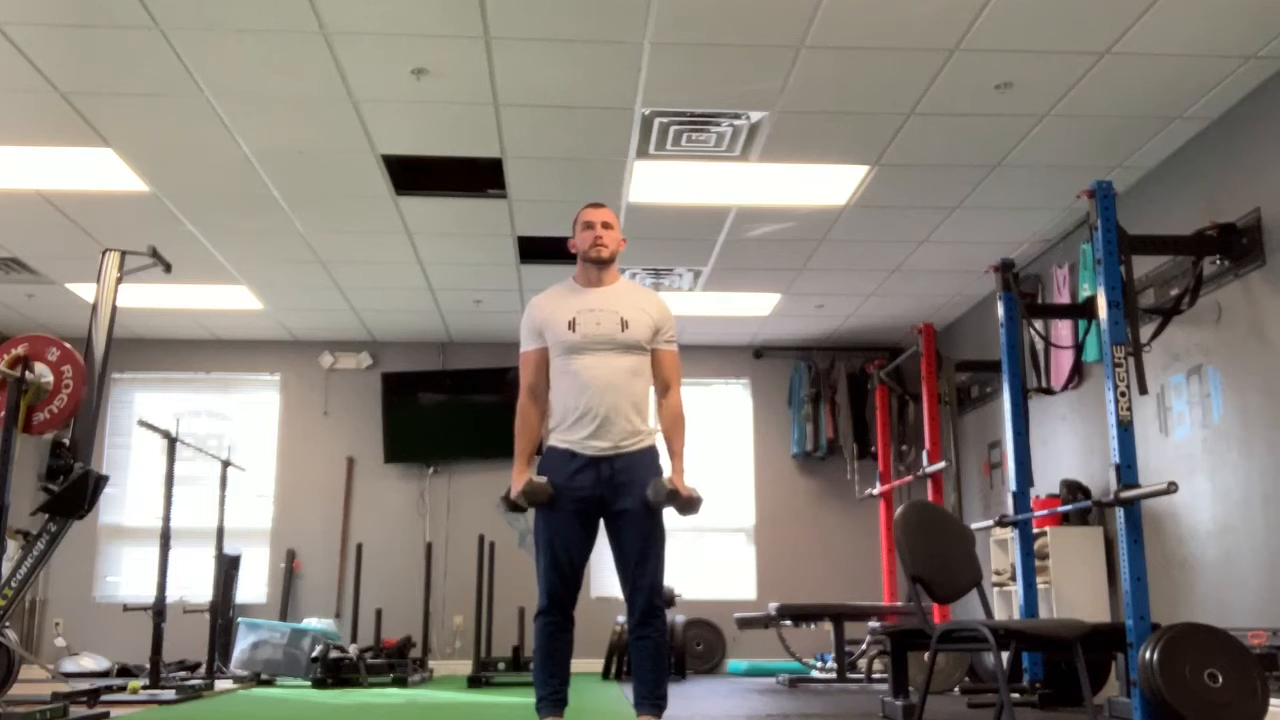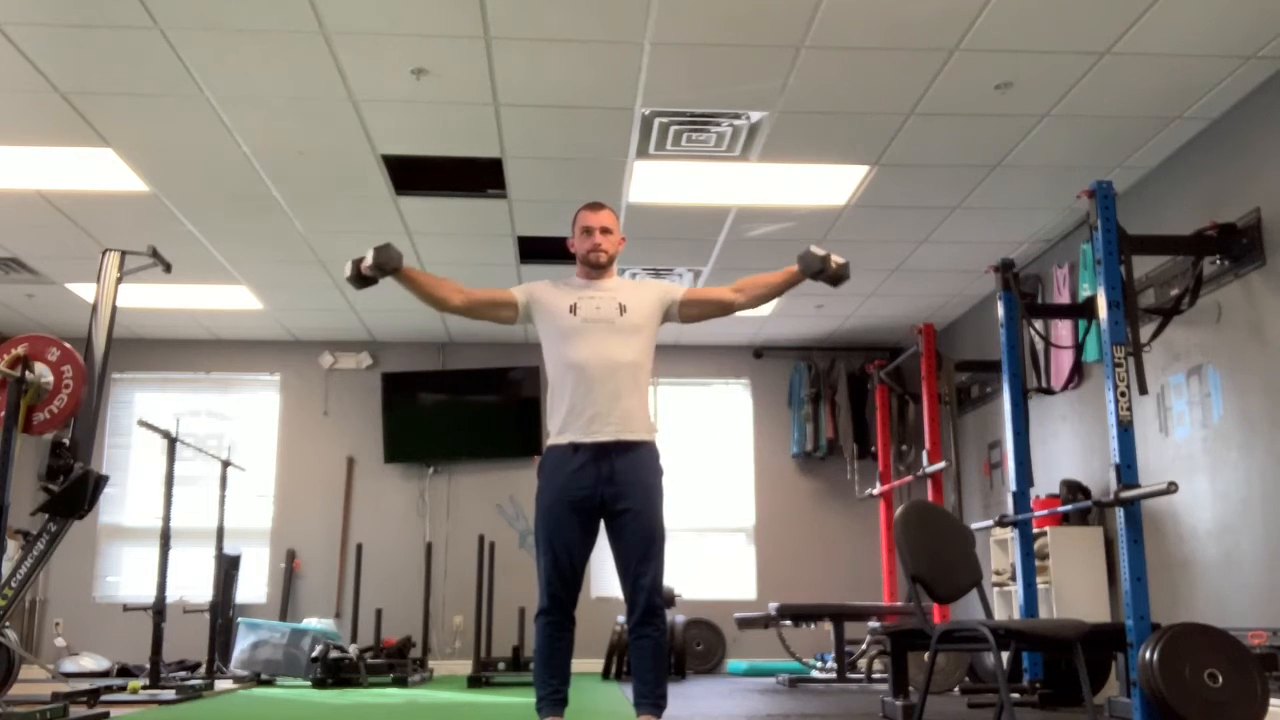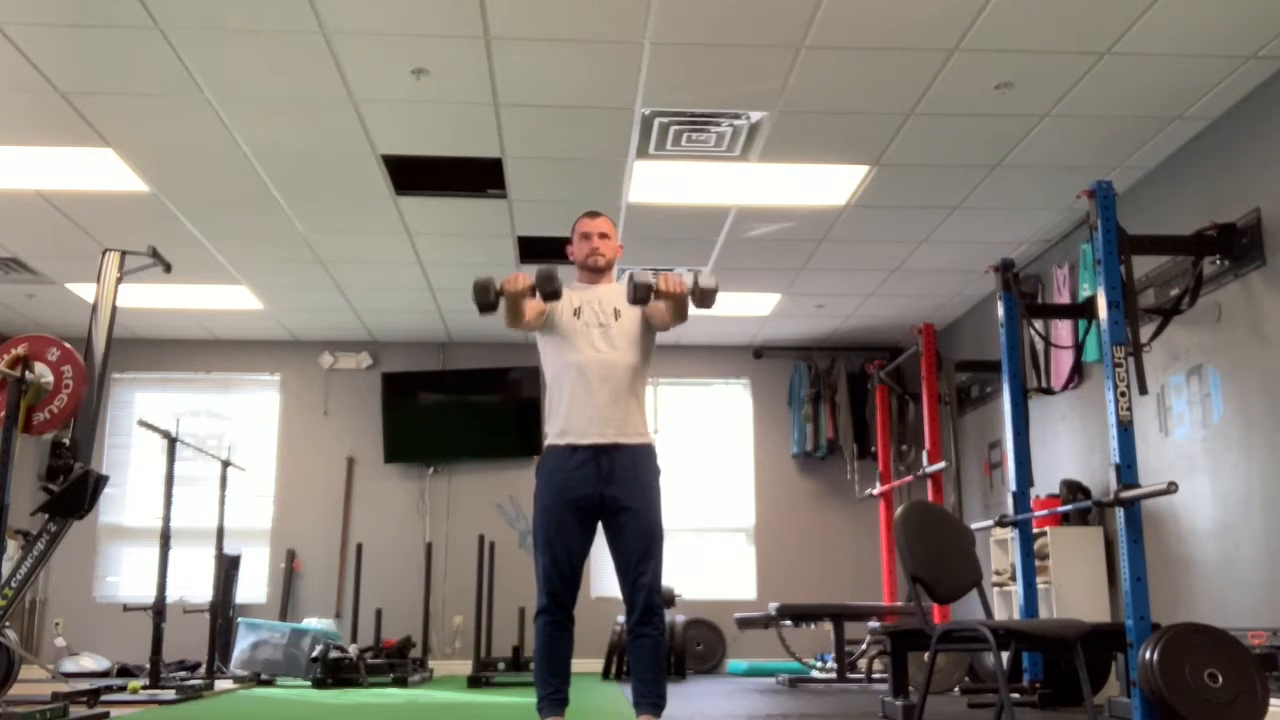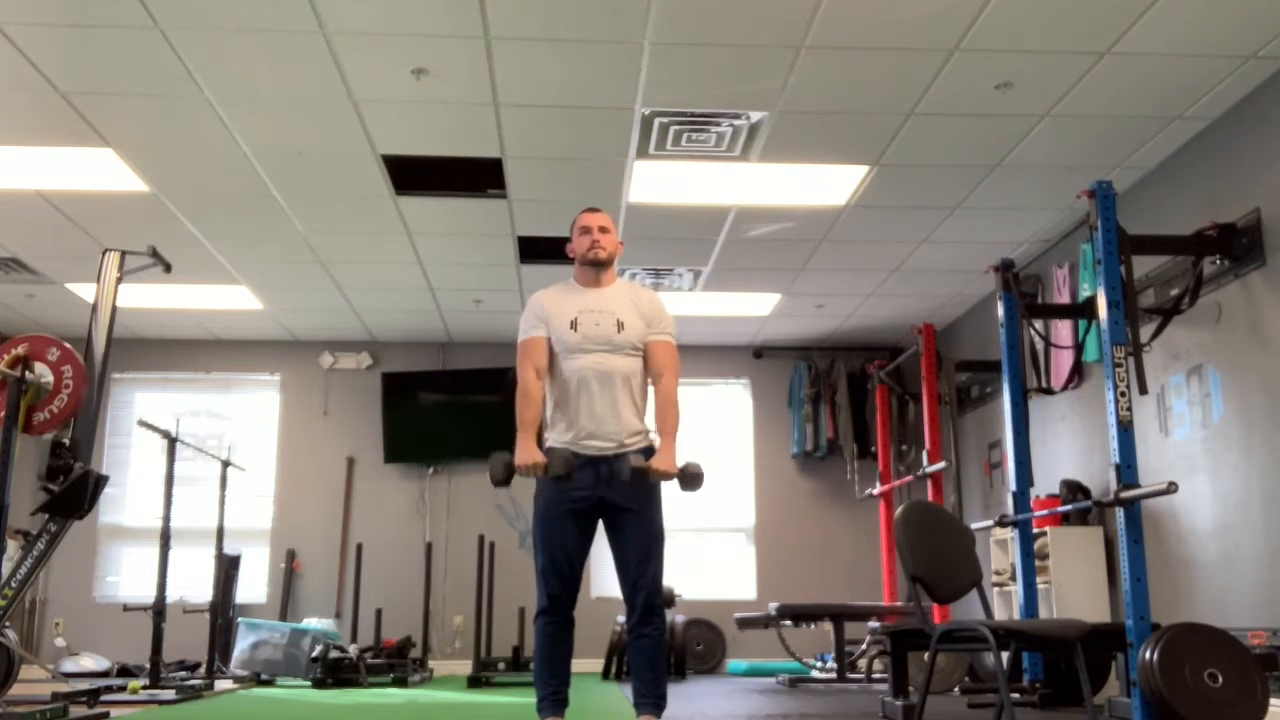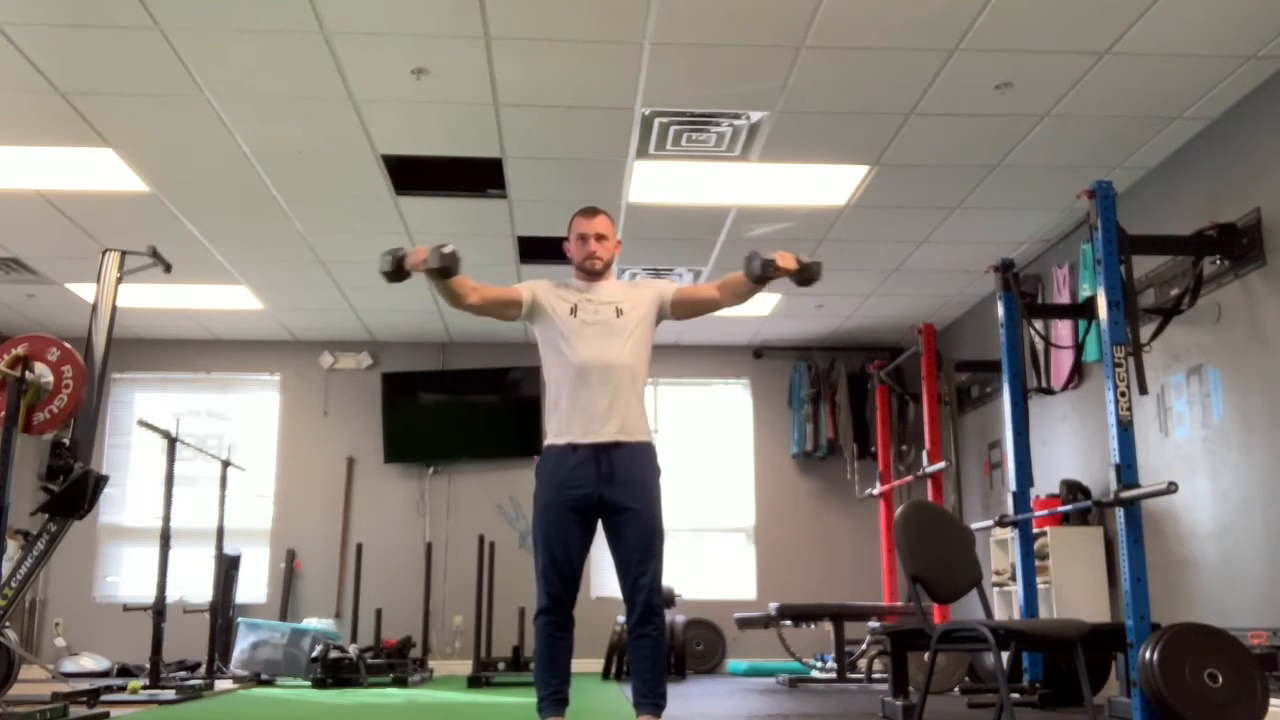
dt=1s
person 1, frame 1
left shoulder: (651, 307)
right shoulder: (543, 307)
left elbow: (668, 393)
right elbow: (531, 396)
left wrist: (677, 467)
right wrist: (521, 467)
left hip: (635, 464)
right hip: (565, 465)
left knee: (646, 599)
right knee: (555, 599)
person 1, frame 2
left shoulder: (651, 295)
right shoulder: (544, 296)
left elbow: (736, 296)
right elbow: (458, 299)
left wrist: (797, 271)
right wrist: (397, 269)
left hip: (634, 459)
right hip: (567, 460)
left knee: (645, 597)
right knee: (556, 598)
person 1, frame 3
left shoulder: (637, 297)
right shoulder: (553, 298)
left elbow: (667, 315)
right elbow: (523, 314)
left wrist: (676, 297)
right wrist: (514, 297)
left hip: (632, 457)
right hip: (566, 459)
left knee: (644, 595)
right knee: (556, 597)
person 1, frame 4
left shoulder: (645, 303)
right shoulder: (545, 303)
left elbow: (665, 375)
right elbow: (530, 374)
left wrist: (666, 442)
right wrist: (525, 441)
left hip: (632, 465)
right hip: (565, 465)
left knee: (645, 597)
right knee: (555, 599)
person 1, frame 5
left shoulder: (645, 295)
right shoulder: (544, 296)
left elbow: (717, 293)
right elbow: (472, 297)
left wrist: (766, 273)
right wrist: (435, 272)
left hip: (631, 457)
right hip: (564, 460)
left knee: (644, 596)
right knee: (554, 598)
